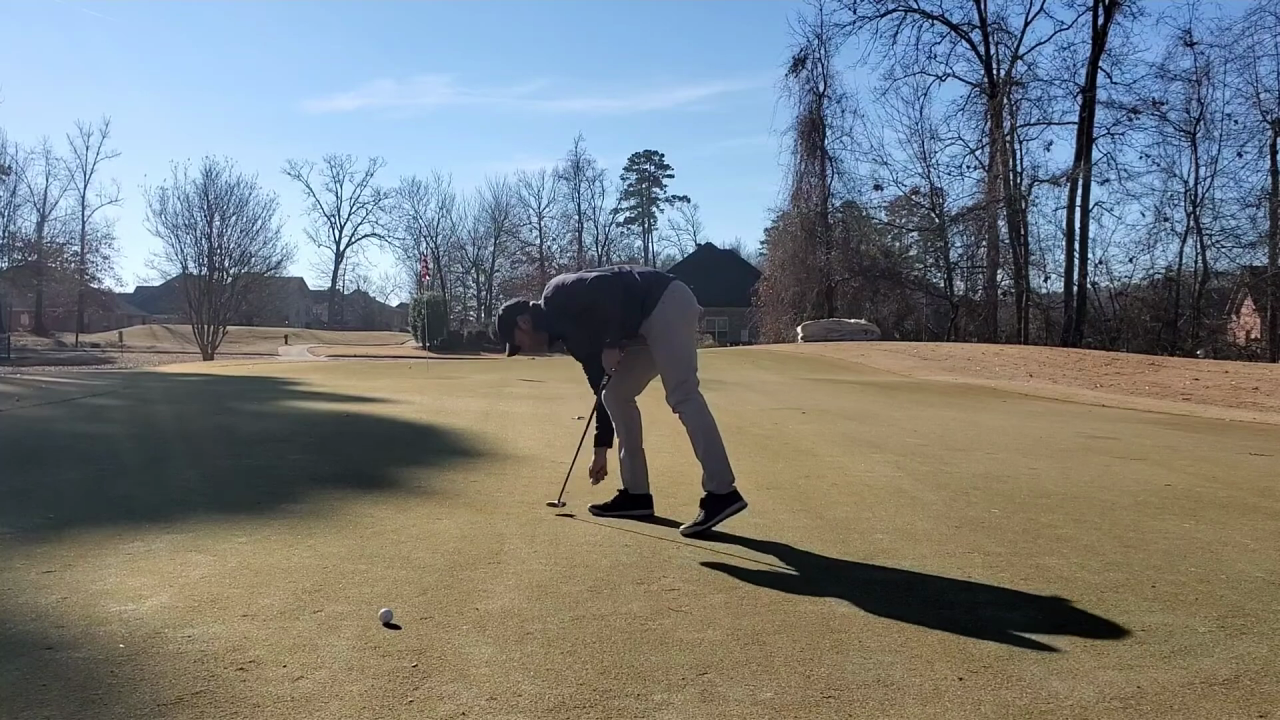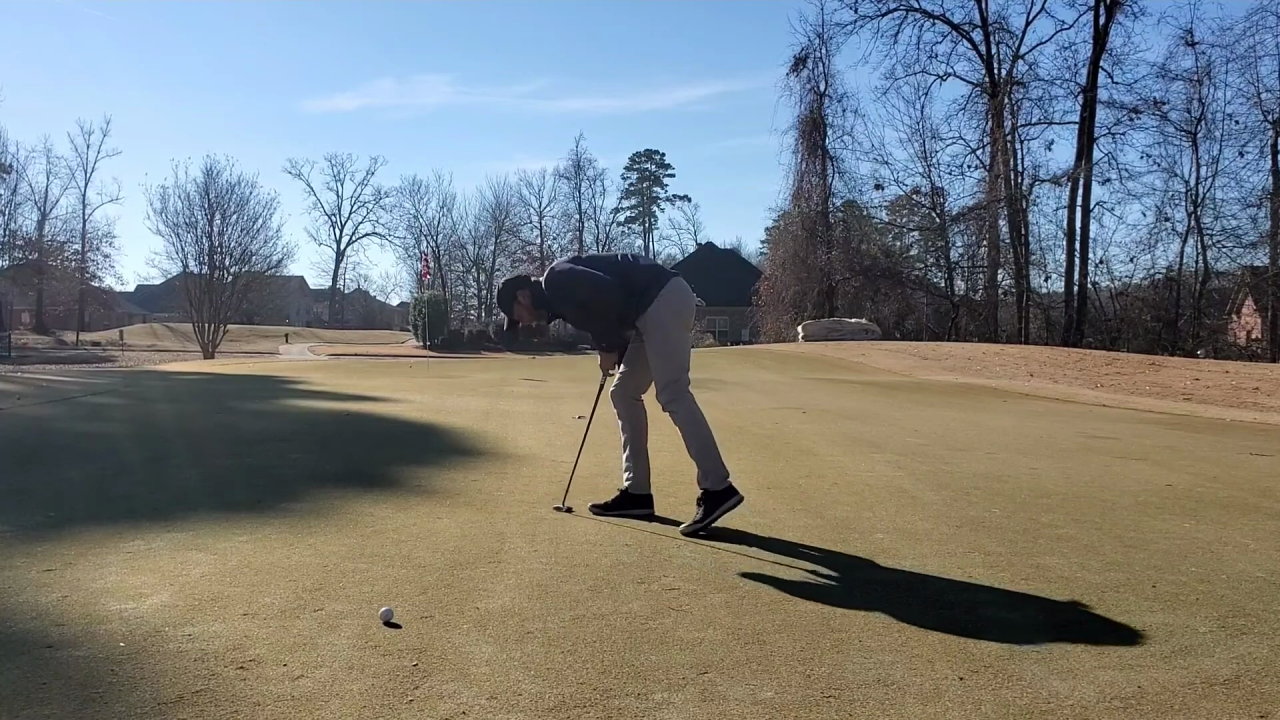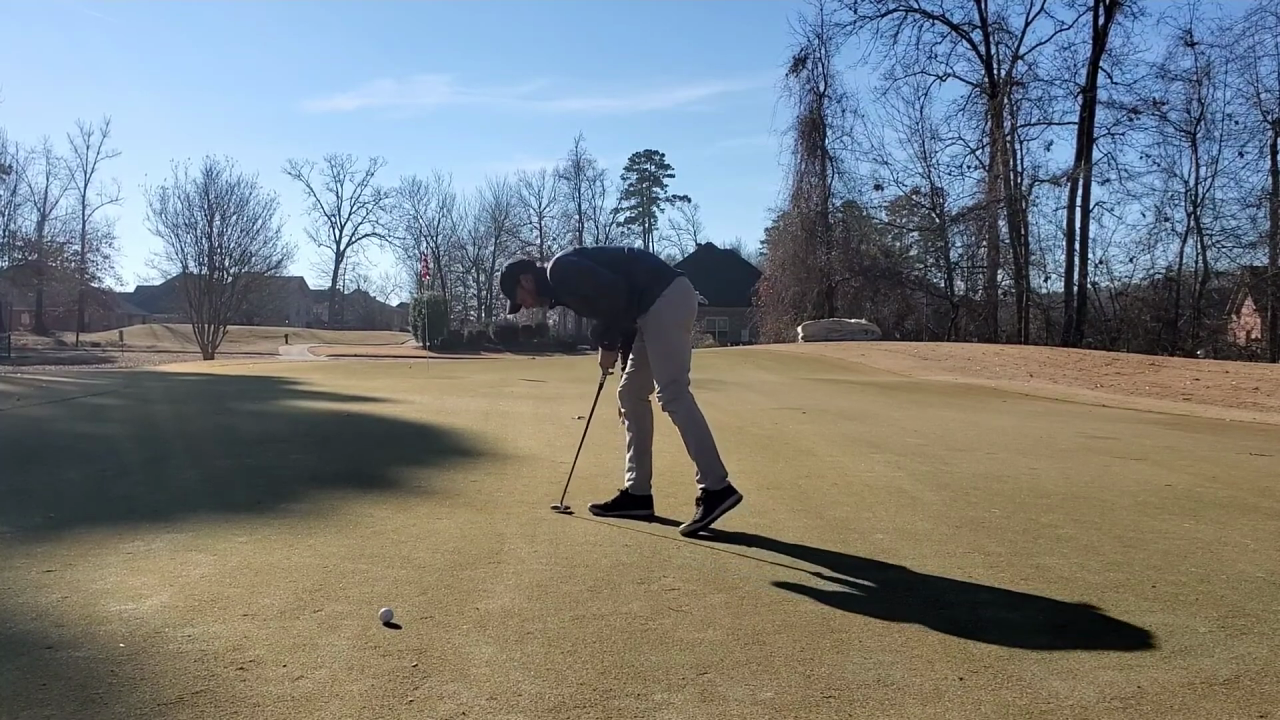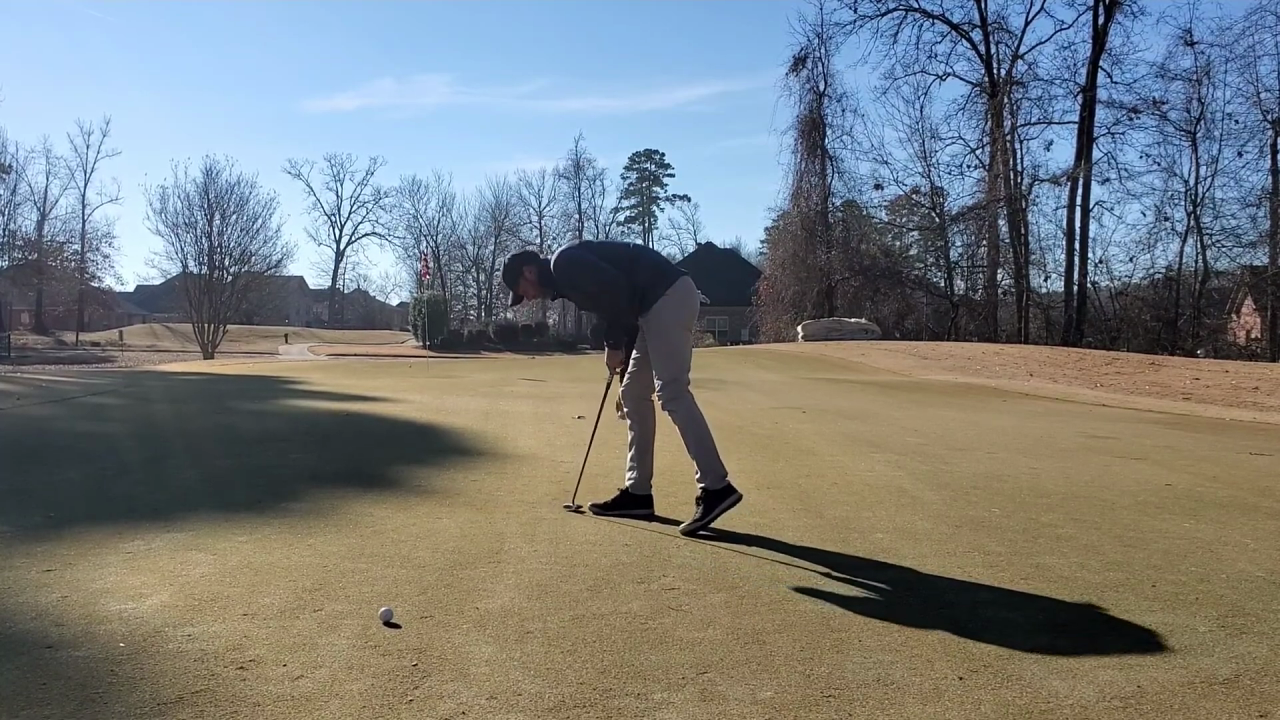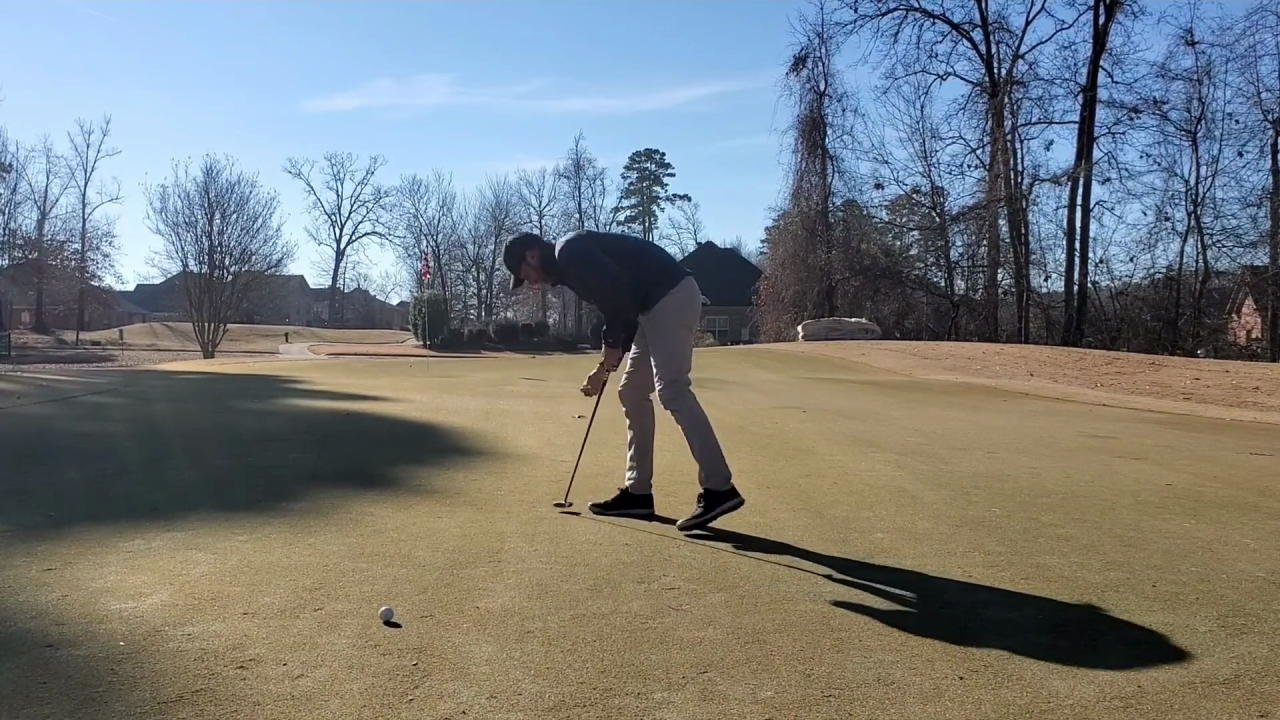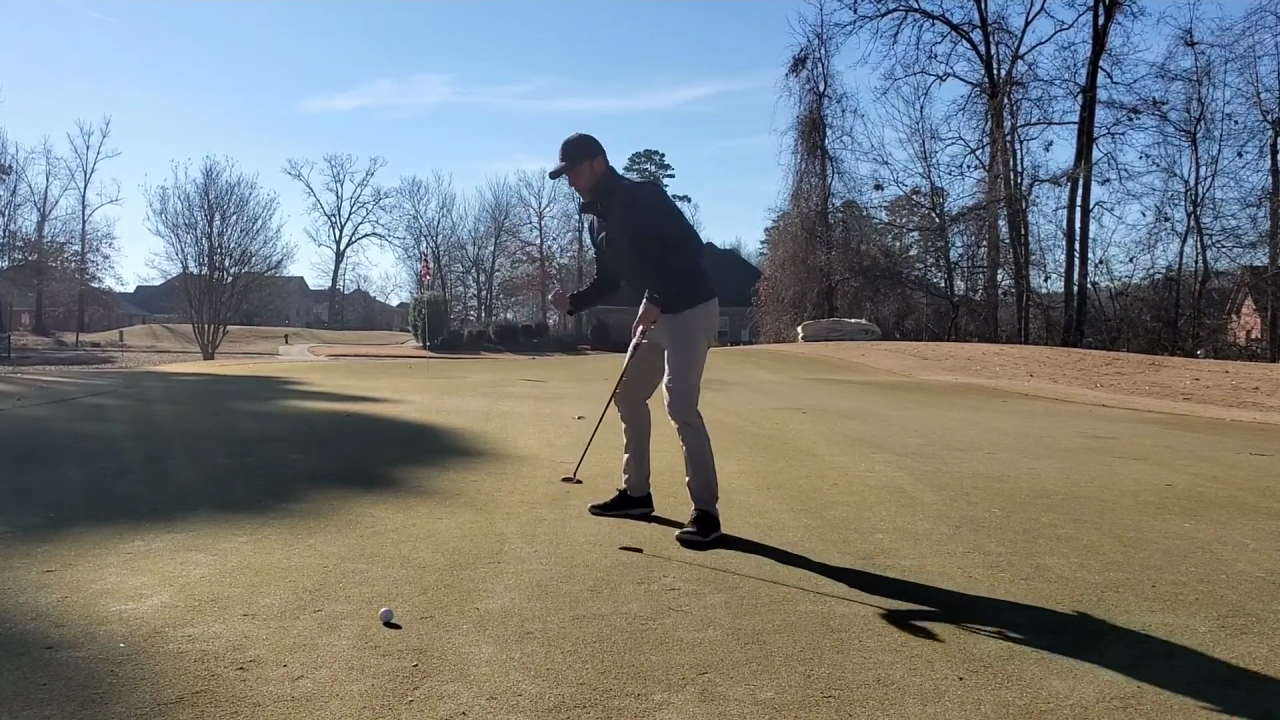
dt=0.5s
person 1, frame 1
left shoulder: (557, 297)
right shoulder: (568, 333)
left elbow: (604, 284)
right elbow: (601, 386)
left wrist: (611, 344)
right wrist: (601, 448)
left hip: (668, 304)
left knee: (682, 396)
right knee: (616, 396)
left ankle: (722, 493)
right ankle: (636, 493)
person 1, frame 2
left shoulder: (557, 280)
right shoulder: (561, 301)
left elbow: (608, 291)
left wrist: (606, 347)
left hip: (665, 299)
right hip: (654, 309)
left knee: (673, 394)
right knee: (623, 393)
left ankle: (718, 489)
right ankle: (636, 493)
person 1, frame 3
left shoulder: (561, 271)
right shoulder: (564, 287)
left elbow: (613, 290)
right elbow: (619, 316)
left wrist: (607, 345)
left hip: (666, 298)
right hip: (657, 306)
left knee: (672, 394)
right knee: (631, 393)
left ankle: (716, 489)
right ankle: (637, 493)
person 1, frame 4
left shoulder: (564, 263)
right shoulder: (566, 278)
left elbow: (616, 288)
right elbow: (617, 312)
left wrist: (613, 345)
right wrist: (624, 371)
left hip: (669, 296)
right hip: (659, 304)
left knee: (672, 392)
right knee: (634, 393)
left ankle: (716, 488)
right ankle: (637, 493)
person 1, frame 5
left shoulder: (569, 251)
right shoulder: (570, 266)
left elbow: (618, 286)
right elbow: (621, 309)
left wrist: (610, 344)
right wrist: (606, 366)
left hip: (672, 296)
right hip: (659, 304)
left knee: (672, 391)
right knee: (632, 392)
left ankle: (718, 488)
right ankle: (638, 492)
person 1, frame 6
left shoulder: (643, 196)
right shoulder: (598, 219)
left elbow: (689, 247)
right elbow: (607, 282)
left wrist: (656, 300)
right wrist: (572, 300)
left hip: (692, 311)
right hip: (656, 316)
left knee: (680, 402)
right knee: (629, 398)
left ankle: (705, 511)
right ankle: (636, 494)
